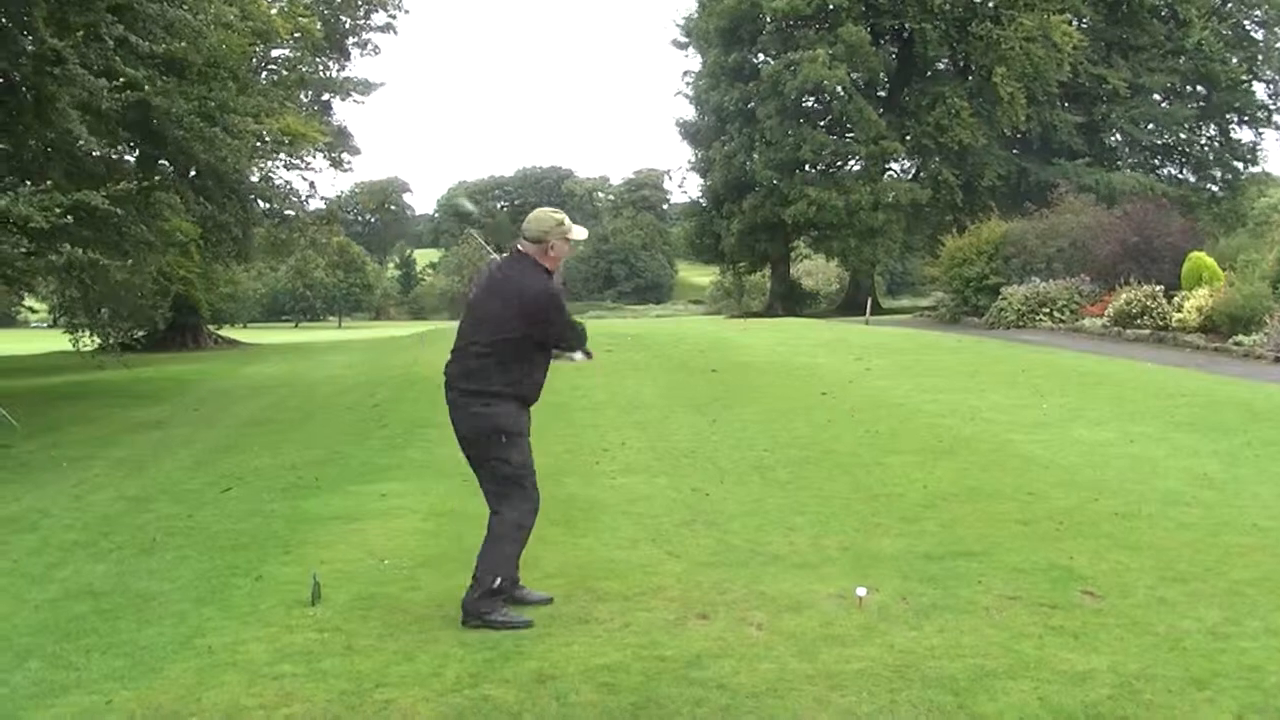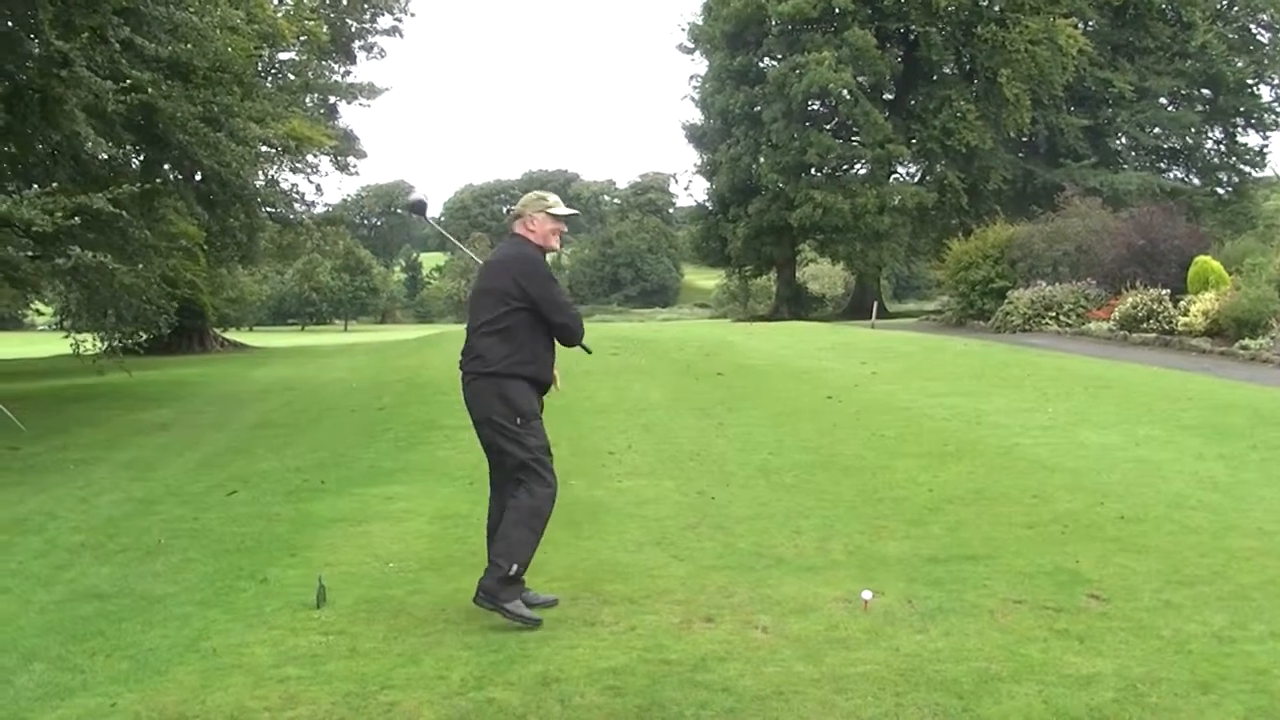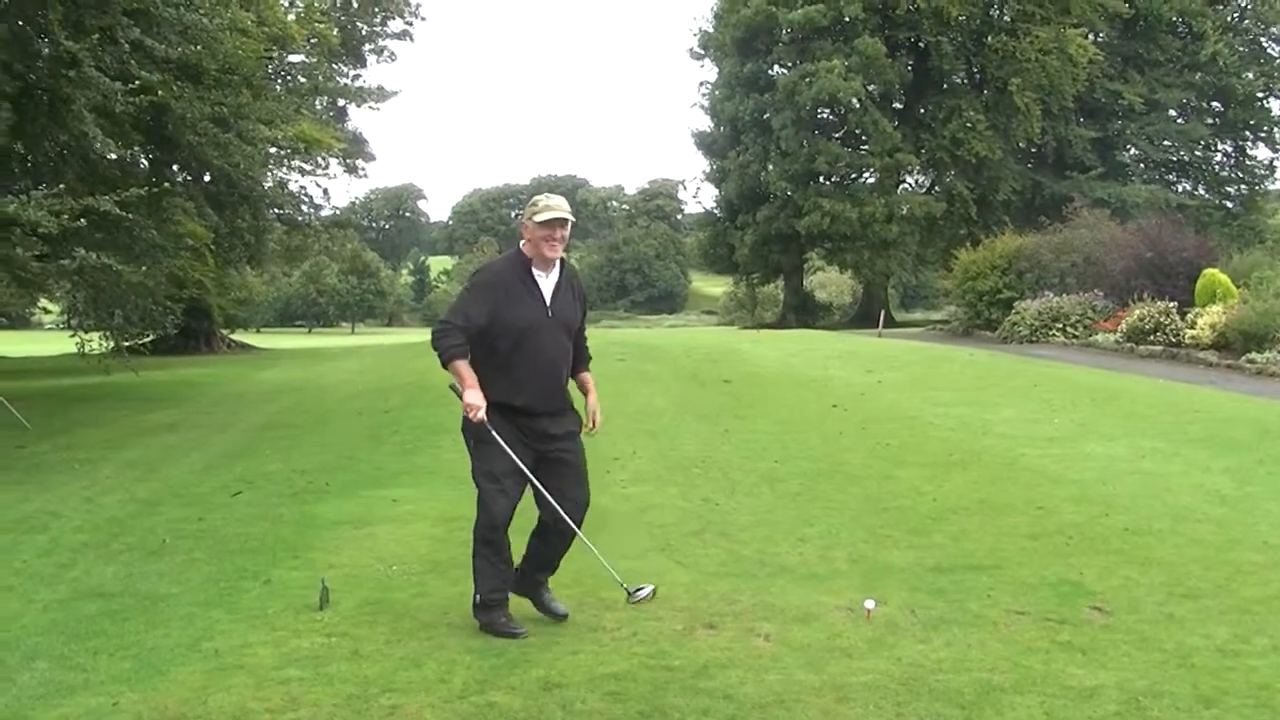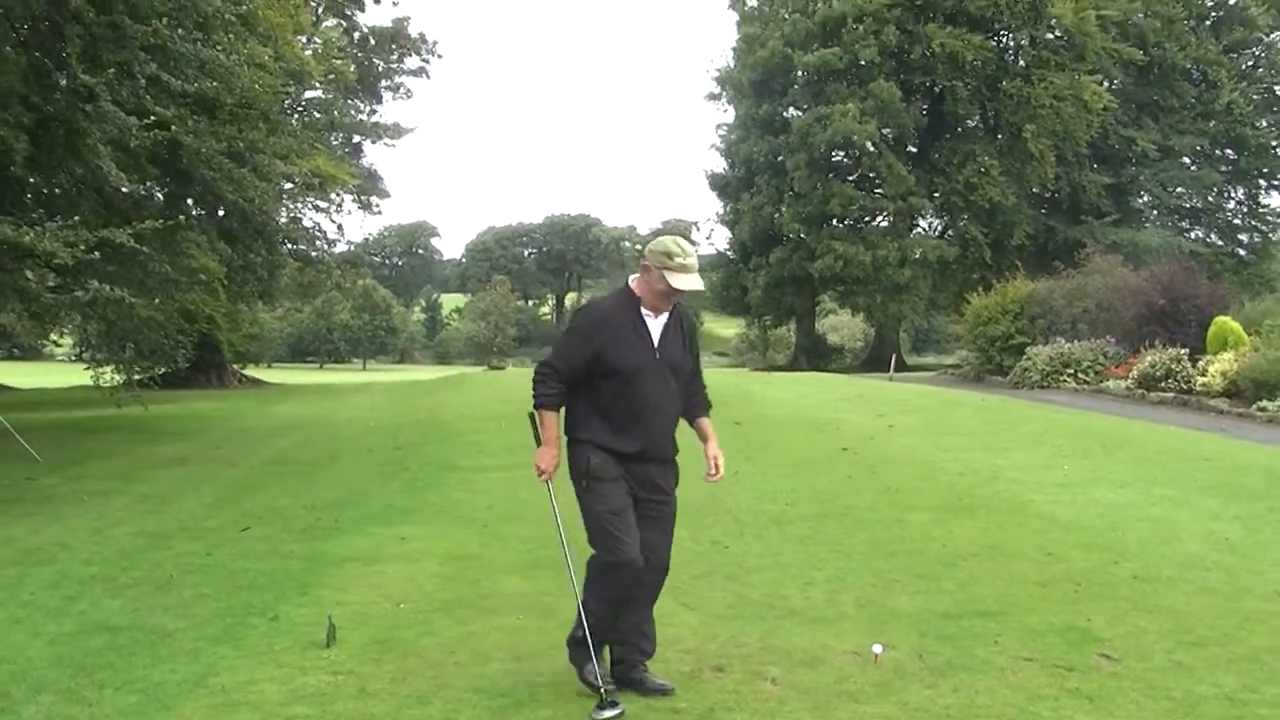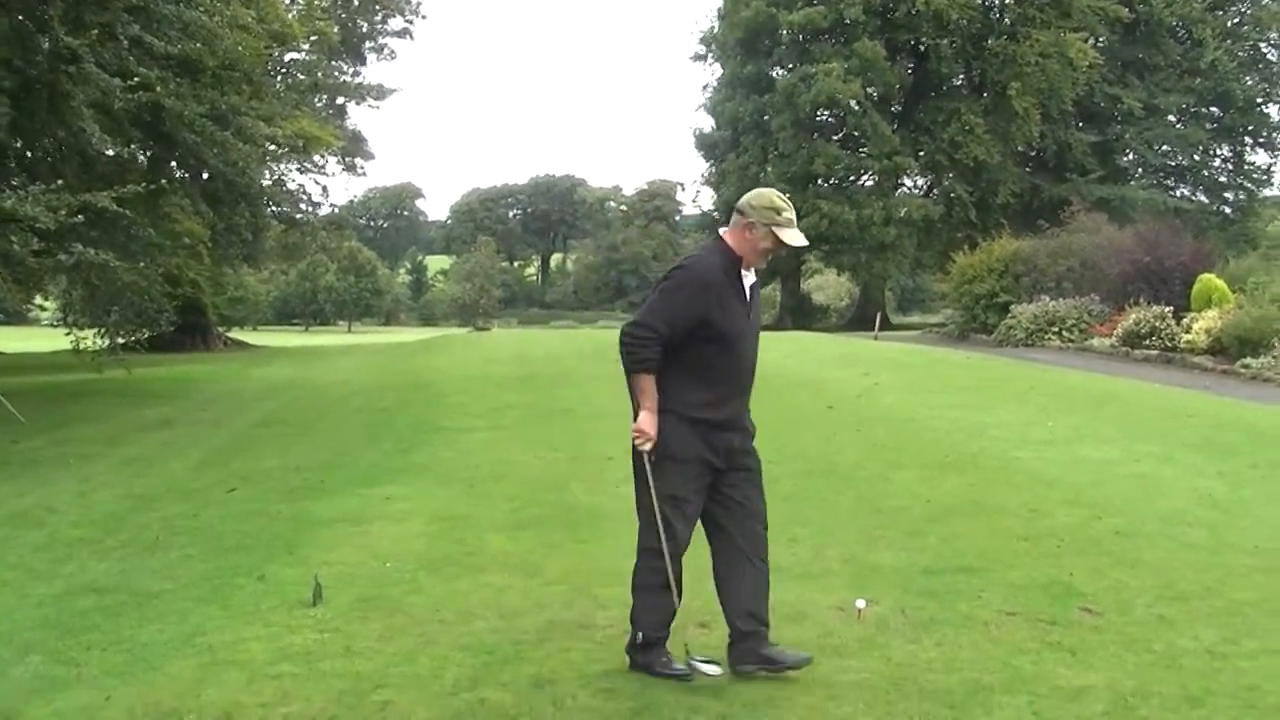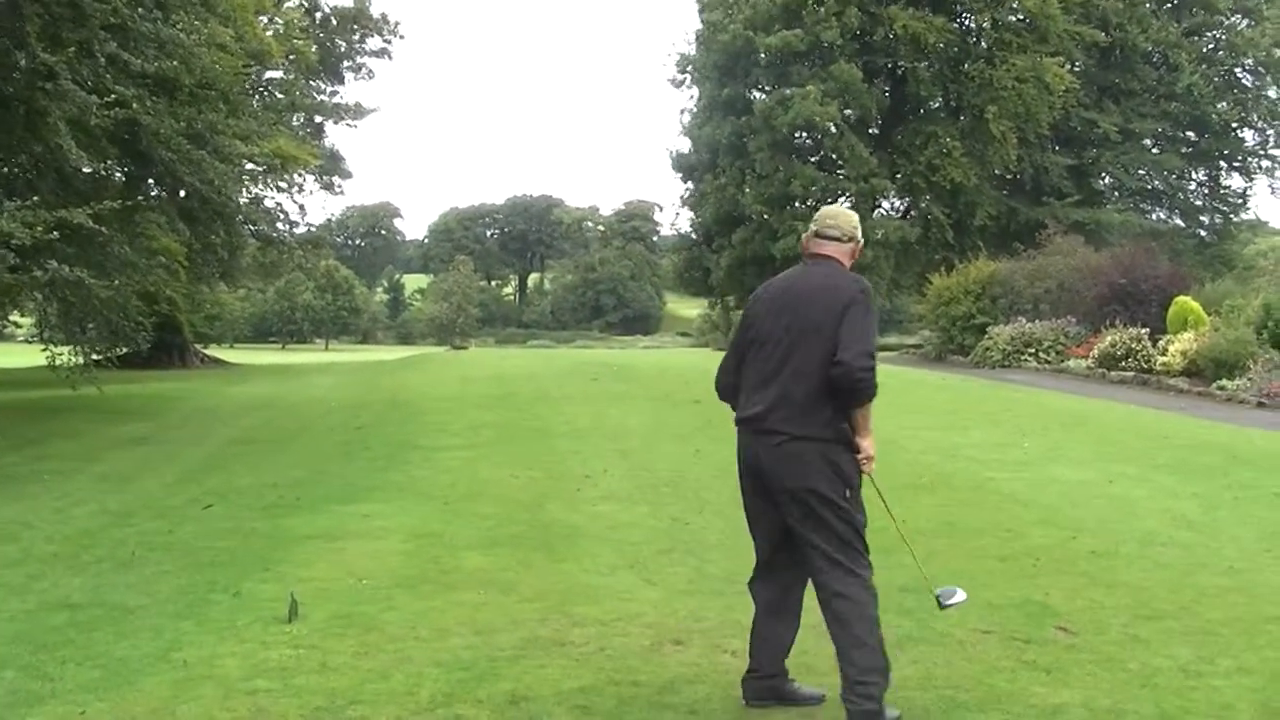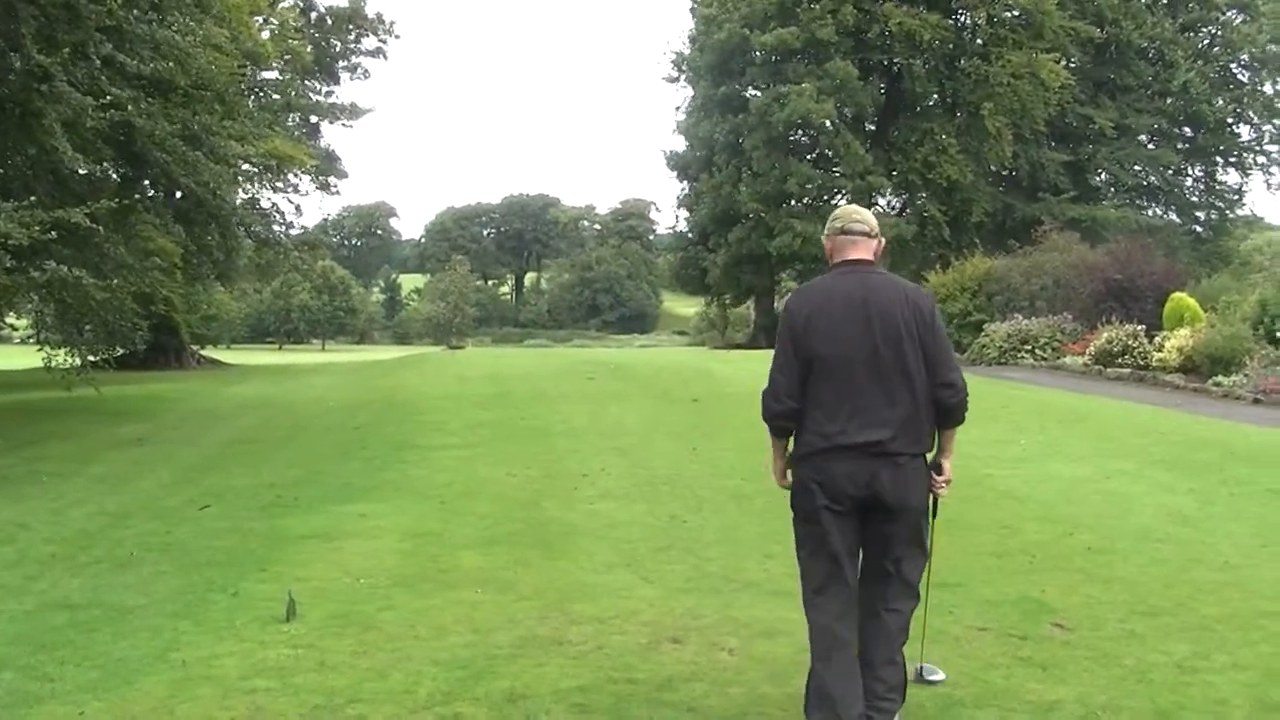
dt=0.7s
person 1, frame 1
left shoulder: (503, 271)
right shoulder: (540, 292)
right elbow: (571, 339)
left wrist: (557, 345)
right wrist: (580, 347)
left hip: (471, 397)
right hip: (490, 407)
left knee: (506, 492)
right knee: (517, 498)
left ankle: (503, 582)
right ankle: (483, 600)
person 1, frame 2
left shoulder: (500, 262)
right shoulder: (526, 261)
right elbow: (568, 323)
left wrist: (541, 365)
right wrist: (571, 333)
left hip: (486, 387)
right hip: (506, 391)
left knee: (510, 486)
right knee: (535, 485)
left ankle: (506, 584)
right ankle: (497, 584)
person 1, frame 3
left shoulder: (571, 281)
right shoulder: (494, 278)
right elbow: (448, 333)
left wrist: (589, 393)
right wrist: (471, 388)
left hip: (558, 419)
right hip: (500, 419)
left knee: (572, 502)
right knee: (497, 512)
left ankle: (531, 578)
right ankle: (491, 606)
person 1, frame 4
left shoulder: (681, 321)
right shoulder: (600, 317)
left elbow: (692, 389)
right elbow: (550, 379)
left wrist: (709, 439)
right wrist: (550, 445)
left hip: (657, 464)
right hip: (602, 459)
left knee: (651, 565)
right knee: (620, 556)
left ankle: (630, 664)
right ankle: (585, 645)
person 1, frame 5
left shoulder: (744, 275)
right shoulder: (698, 274)
right elbow: (638, 338)
right wrist: (647, 410)
left hip: (728, 429)
right hip: (678, 433)
left knee: (746, 533)
right knee: (666, 538)
left ankle: (749, 644)
right ankle: (646, 646)
person 1, frame 6
left shoulder: (768, 291)
right shoulder: (853, 289)
left elbow: (728, 377)
right elbow: (854, 370)
right wrist: (862, 433)
left hip: (757, 446)
right hip: (813, 450)
left knee: (779, 566)
right knee: (845, 572)
left ankle: (765, 678)
person 1, frame 7
left shoulder: (803, 303)
right shoulder: (915, 300)
left elbow: (782, 400)
right elbow: (950, 393)
left wrist: (780, 456)
right wrist: (944, 455)
left hip: (825, 470)
right hip: (900, 468)
left knee: (830, 597)
right knee: (891, 592)
